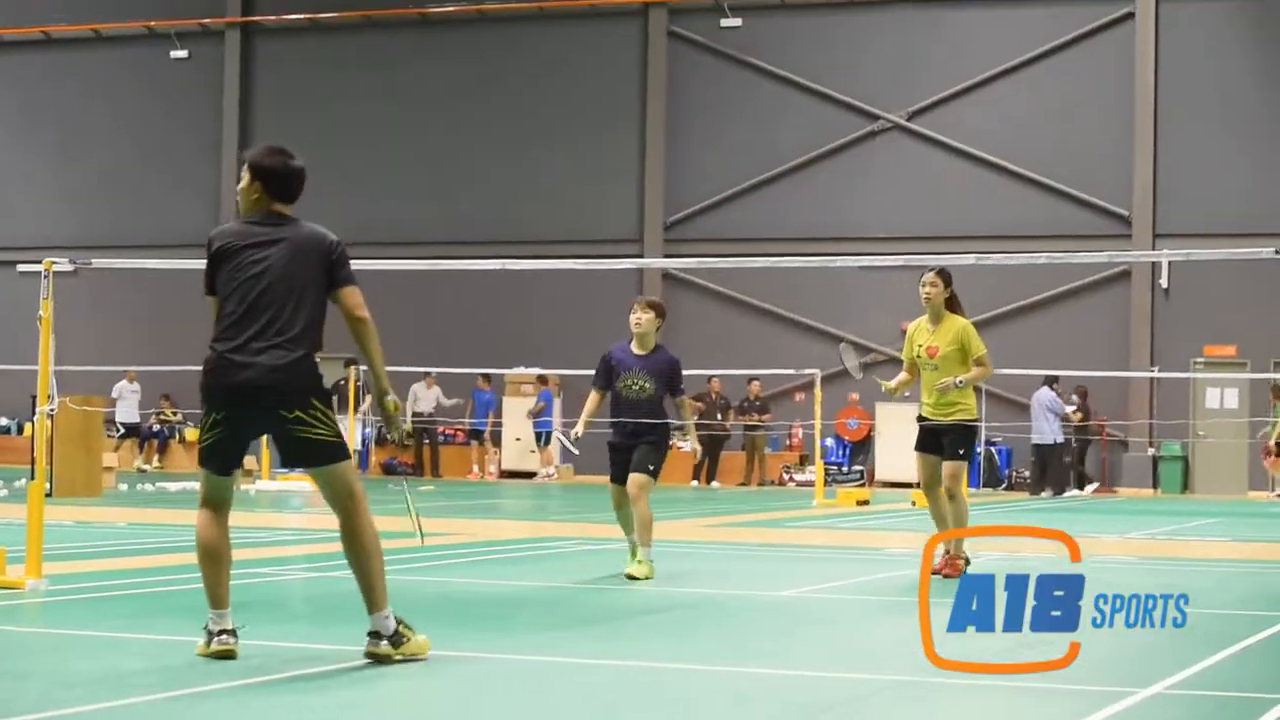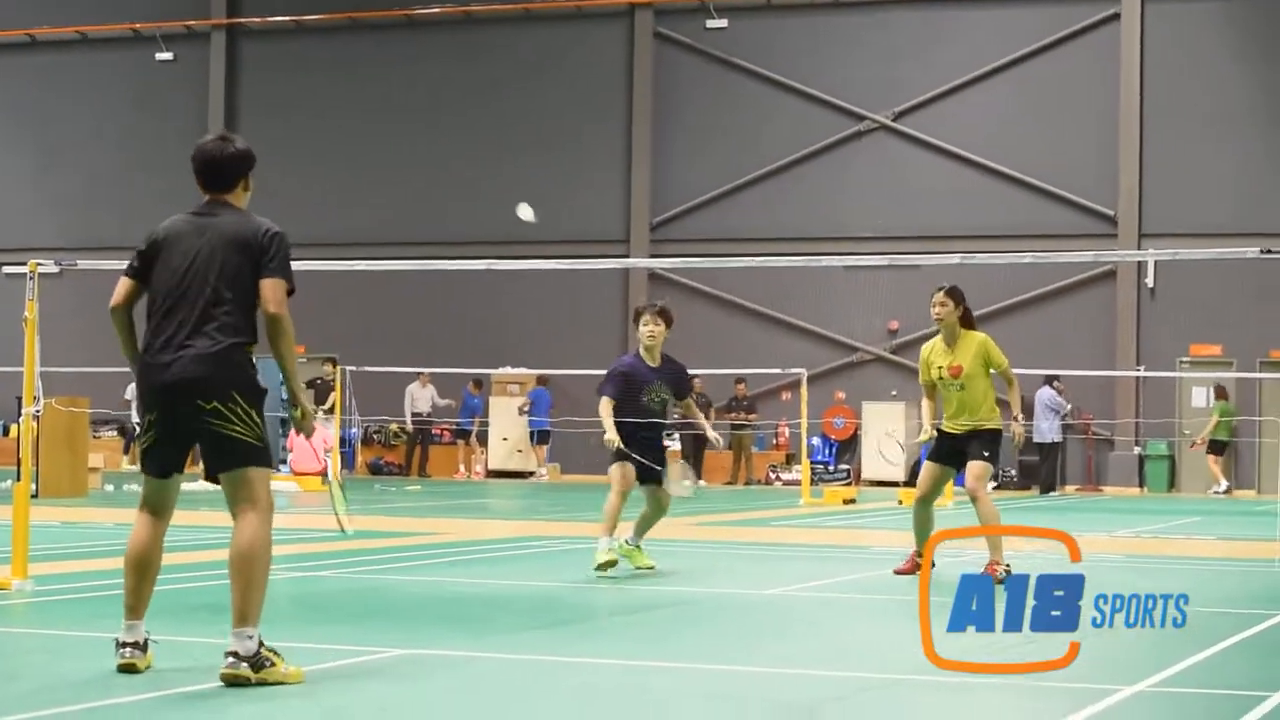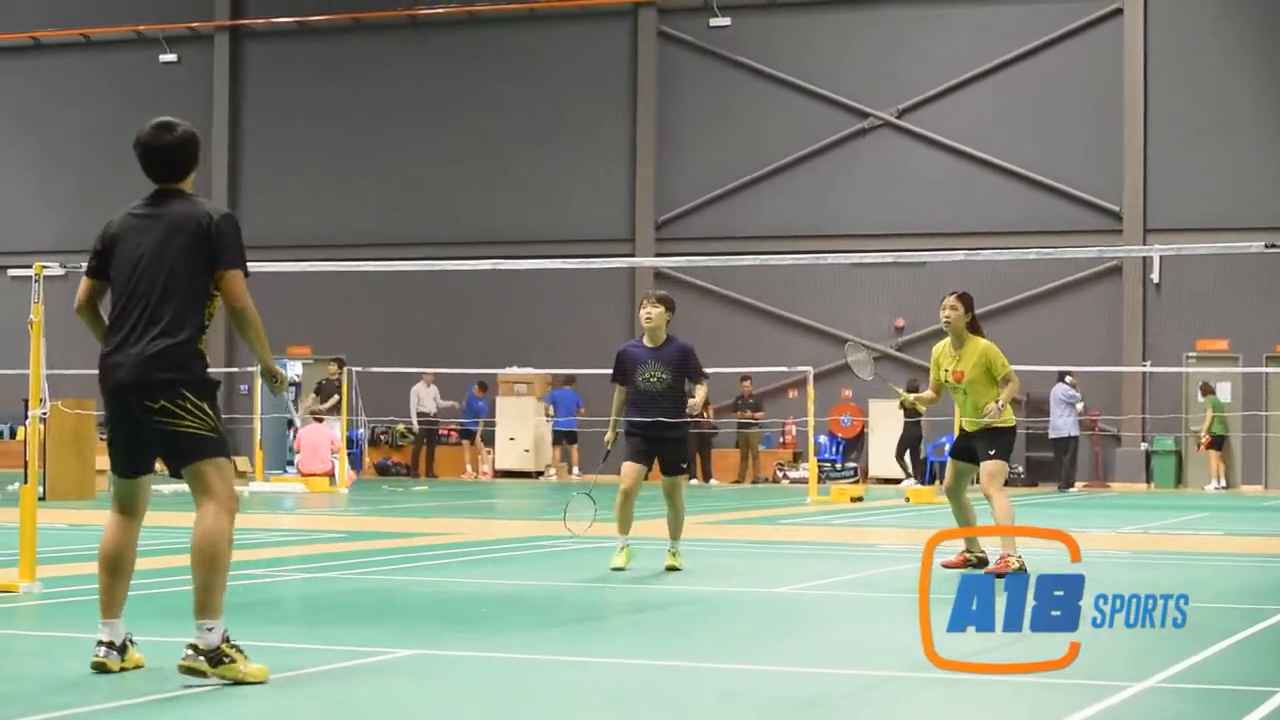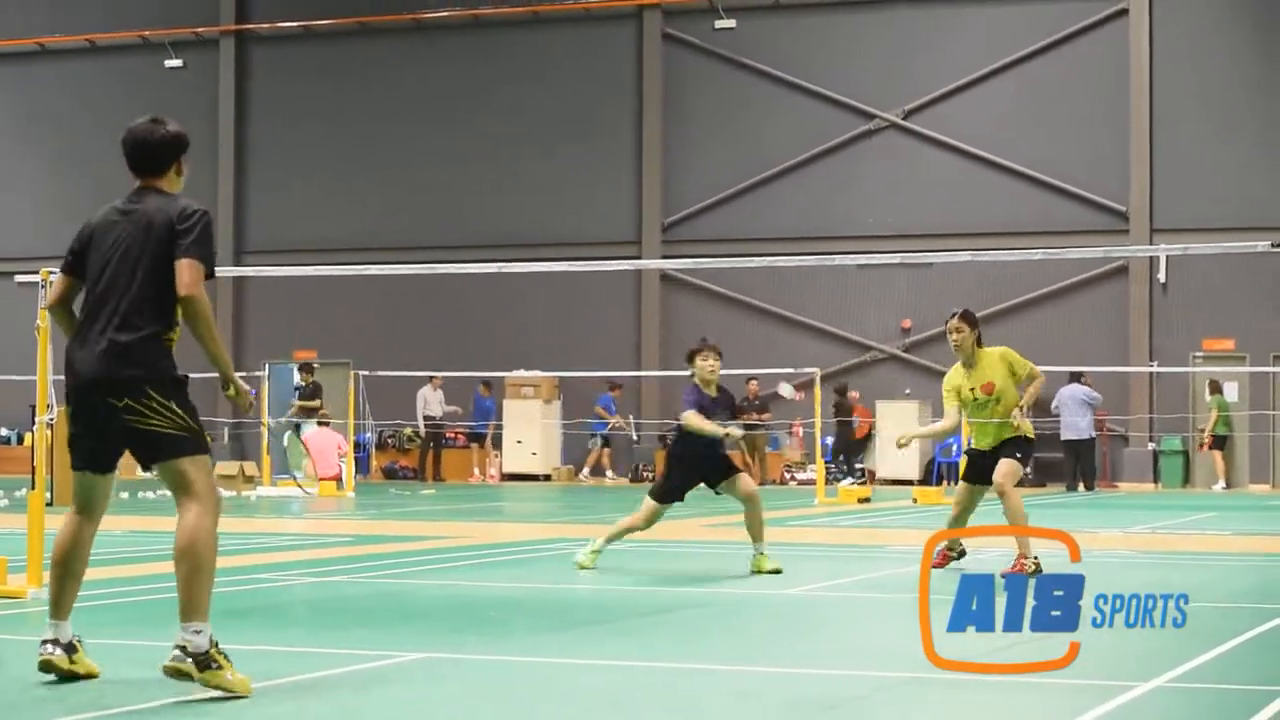
dt=1s
person 1, frame 1
left shoulder: (222, 240)
right shoulder: (322, 244)
left elbow: (220, 317)
right elbow: (359, 317)
right wrist: (384, 390)
left hip: (225, 383)
right hip: (293, 383)
left knee: (213, 503)
right knee: (350, 500)
left ankle: (220, 629)
right ankle: (384, 630)
person 1, frame 2
left shoulder: (165, 232)
right shoulder: (263, 234)
left elbow: (119, 304)
right elbow: (274, 312)
left wrist: (141, 366)
right wrist: (297, 392)
left hip: (161, 381)
right hip: (221, 378)
left knee: (153, 508)
right knee: (252, 508)
left ankle: (131, 640)
right ankle: (244, 650)
person 1, frame 3
left shoulder: (118, 225)
right shoulder: (213, 220)
left elbow: (84, 303)
right elbow: (236, 301)
right wrist: (267, 362)
left hip: (118, 376)
right hip: (174, 374)
left knee: (127, 505)
right knee: (218, 498)
left ankle: (110, 641)
right ankle: (208, 642)
person 1, frame 4
left shoulder: (99, 221)
right shoulder: (187, 215)
left elbow: (57, 301)
right elbow: (189, 292)
right wrist: (228, 373)
left hip: (85, 375)
right hip: (141, 373)
left knee: (85, 507)
right knee: (200, 497)
left ankle: (58, 640)
right ankle: (195, 644)
person 2, frame 1
left shoulder: (961, 327)
right shoulder: (914, 329)
left elbow: (985, 367)
right elbow: (909, 371)
left wrist: (958, 381)
right wrist: (894, 384)
left hip: (959, 417)
right hip: (929, 416)
left knee: (951, 487)
right knee: (928, 487)
left ankle: (957, 556)
right ankle: (949, 549)
person 2, frame 2
left shoulder: (981, 342)
right shoulder: (928, 351)
left elbow: (1011, 380)
left wrist: (1017, 418)
right wrist: (927, 426)
left hip: (984, 429)
right hip: (949, 431)
left knee: (975, 489)
right knee: (922, 495)
left ankle: (999, 564)
right ankle: (920, 556)
person 2, frame 3
left shoulder: (984, 348)
right shoulder: (938, 351)
left elbow: (1013, 382)
right elbow: (934, 393)
left wrist: (999, 404)
right wrist: (917, 398)
left hip: (997, 427)
right hip: (969, 428)
left knee: (991, 487)
right knee: (952, 488)
left ankle: (1011, 557)
right ankle: (974, 552)
person 2, frame 4
left shoulder: (1001, 355)
right shoulder: (952, 378)
left elbow: (1038, 378)
right elbow: (950, 422)
left wrist: (1022, 407)
right wrist: (915, 434)
left hip: (1017, 437)
right hip: (982, 446)
left knee: (1002, 484)
right knee: (959, 513)
left ankle: (1027, 558)
right ankle: (952, 548)
person 3, frame 1
left shoulder: (668, 361)
right shoulder: (613, 356)
left elbow: (680, 400)
right elbow: (598, 393)
left wrist: (692, 436)
right wrist: (581, 423)
left hip: (652, 437)
right hip: (620, 438)
left knee: (636, 492)
right knee: (619, 500)
left ankle: (644, 560)
right ankle: (634, 541)
person 3, frame 2
left shoulder: (675, 369)
right shoulder: (625, 367)
left elbow: (686, 403)
right elbow: (605, 403)
left wrist: (707, 429)
right wrist: (610, 430)
left hip: (653, 442)
right hip: (625, 442)
left knee: (660, 503)
right knee: (621, 485)
left ankle: (631, 545)
right ankle: (605, 547)
person 3, frame 3
left shoulder: (682, 349)
right shoulder: (626, 352)
left elbow: (701, 383)
right elbow: (621, 390)
left wrist: (698, 399)
right wrist: (612, 427)
left hip: (674, 433)
right hip: (638, 432)
left knee: (673, 495)
right knee: (627, 487)
left ankle: (674, 549)
right ankle: (622, 547)
person 3, frame 4
left shoulder: (726, 396)
right shoulder: (691, 396)
right elbow: (688, 420)
right wrist: (723, 431)
left hip: (714, 461)
right hip: (681, 465)
left knee: (751, 493)
right knee: (644, 519)
left ankle: (760, 555)
right ankle: (597, 546)
